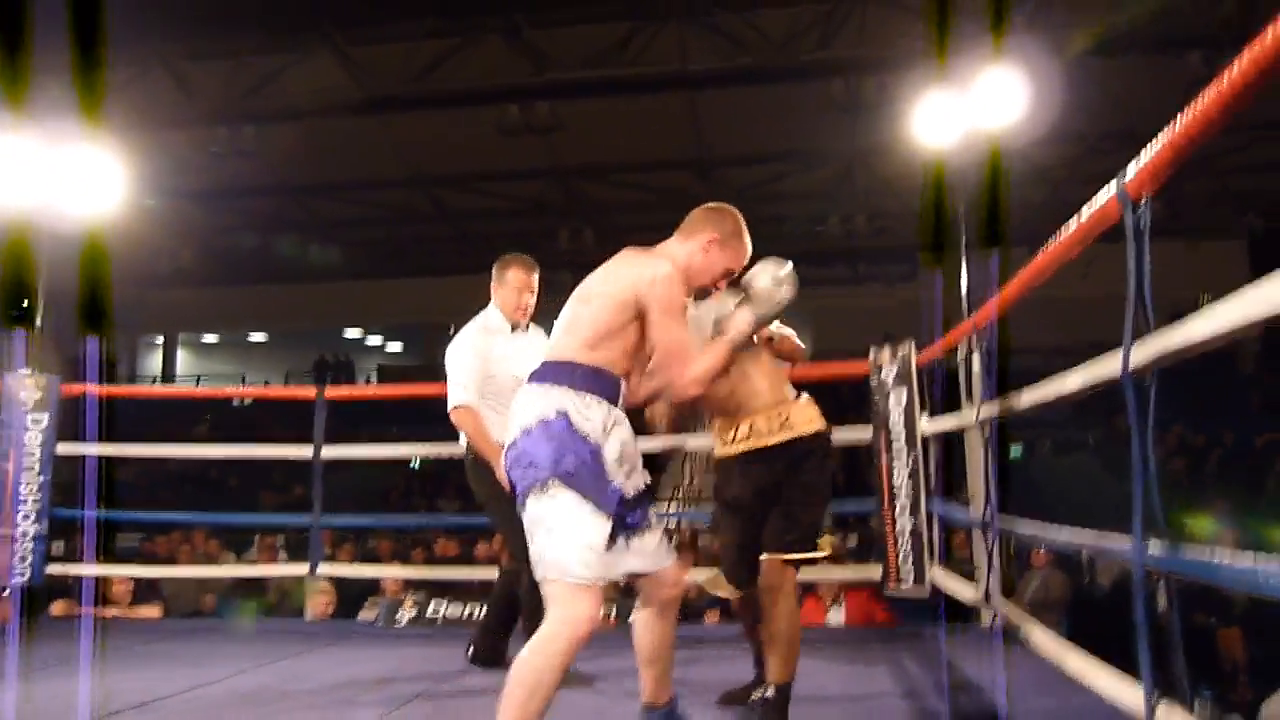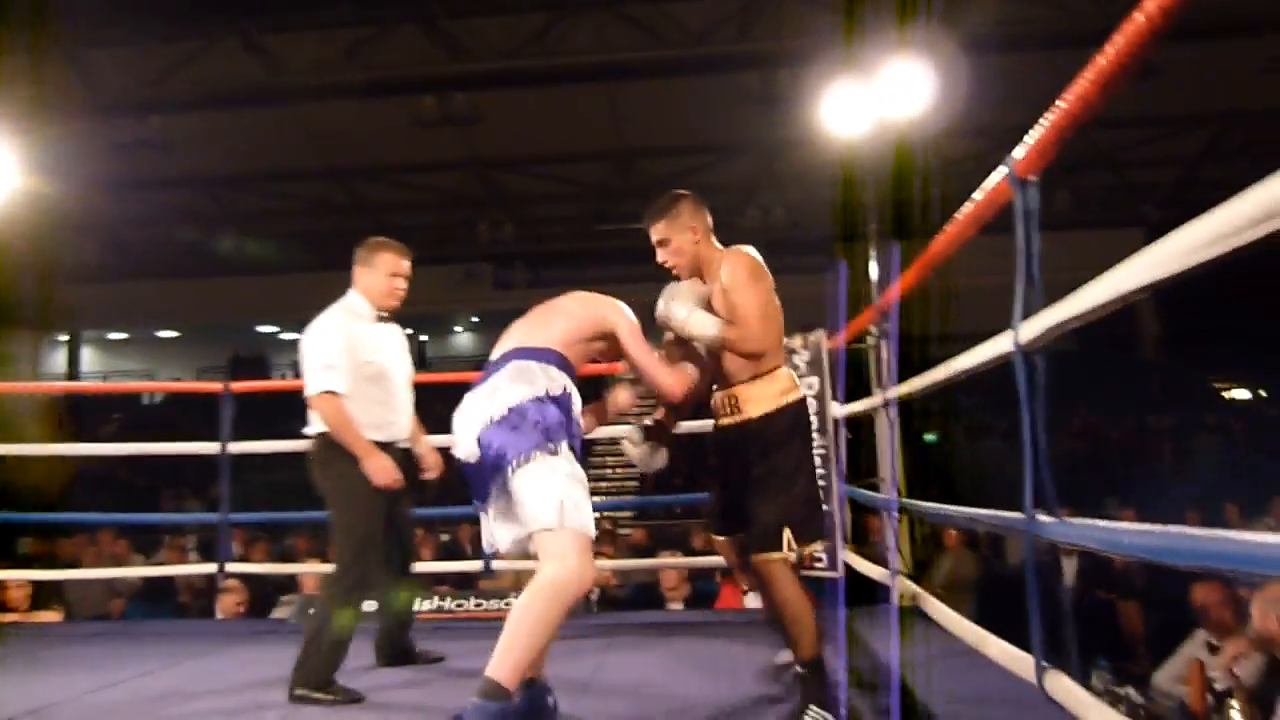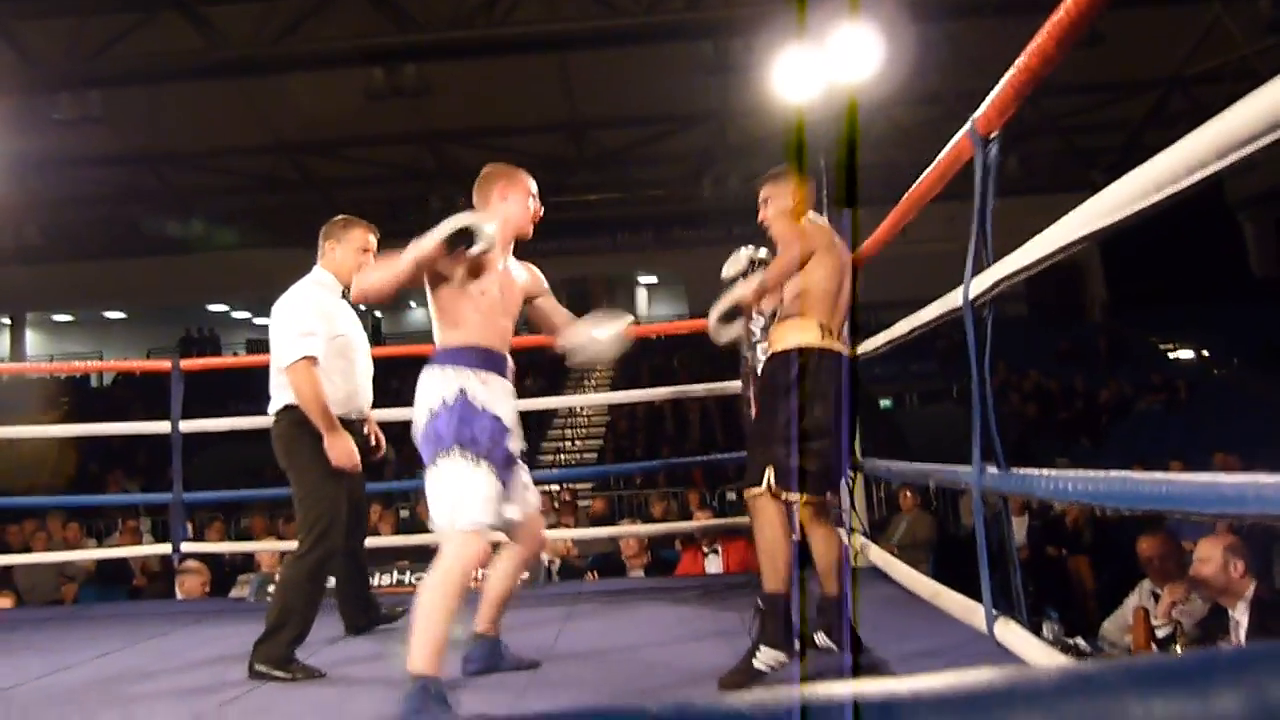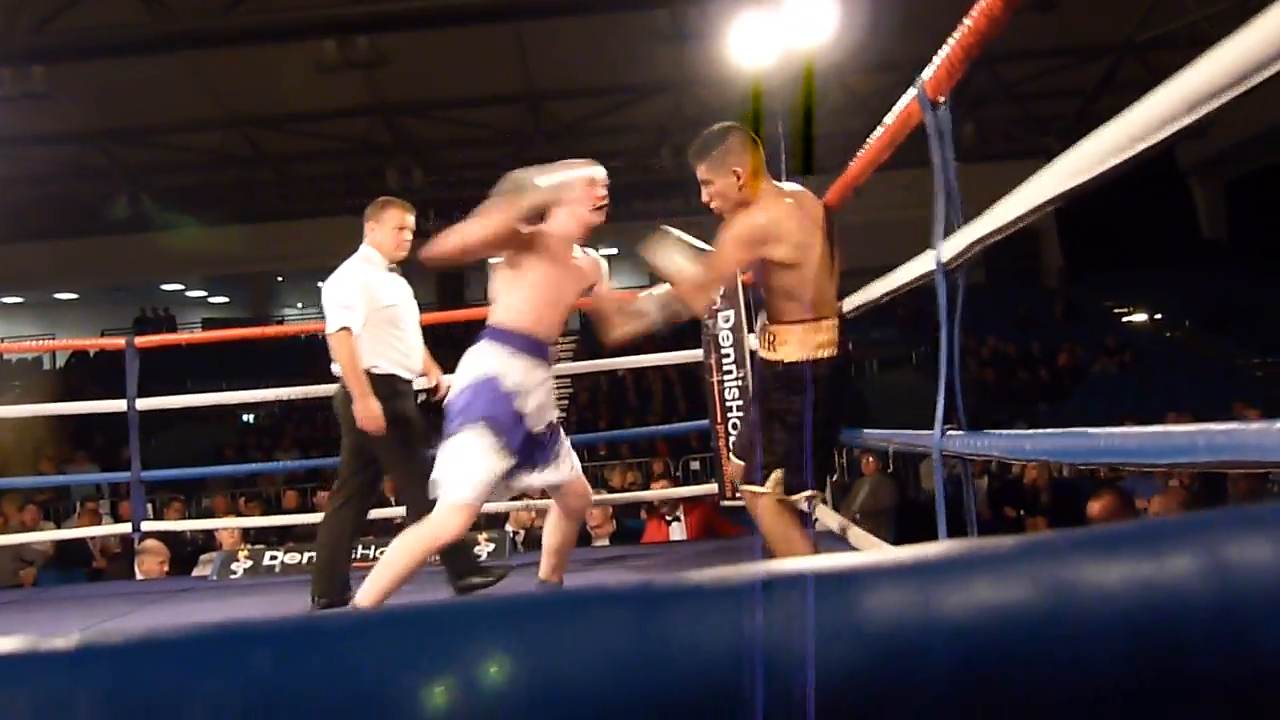
dt=0.7s
person 1, frame 1
left shoulder: (639, 271)
right shoulder: (661, 272)
right elbow: (685, 385)
right wrist: (744, 319)
left hip: (593, 438)
right hip: (557, 432)
left knee: (664, 586)
right knee: (576, 613)
person 1, frame 2
left shoulder: (548, 318)
right shoulder: (609, 309)
right elbow: (672, 387)
left wrist: (611, 402)
right wrist: (694, 366)
left hip: (478, 413)
right hip: (524, 403)
left knee: (563, 560)
right knee: (572, 568)
person 1, frame 3
left shoulder: (527, 276)
right shoulder: (458, 248)
left elbow: (569, 333)
right elbow: (364, 289)
left wrist: (601, 335)
right wrist: (434, 244)
left hip: (492, 406)
right hip: (455, 397)
left knee: (528, 534)
right knee: (467, 546)
left ankle: (484, 644)
person 1, frame 4
left shoulder: (589, 267)
right shoulder: (526, 239)
right elbow: (441, 251)
right wrist: (518, 202)
left hip: (532, 390)
right hip: (497, 381)
left knee: (577, 498)
right knee: (452, 521)
left ankle: (550, 589)
person 2, frame 1
left shoulder: (729, 314)
left elbow: (794, 351)
right elbow: (660, 417)
left hip: (797, 441)
right hip: (738, 460)
left knee: (777, 572)
right knee: (743, 587)
right ankle: (767, 679)
person 2, frame 2
left shoulder: (738, 264)
right shoulder: (699, 286)
left elbow: (757, 342)
left wrist: (692, 320)
right wrist: (657, 427)
left hip: (771, 420)
right hip: (738, 424)
left knee: (769, 558)
right knee: (733, 545)
right ankle: (803, 646)
person 2, frame 3
left shoulder: (798, 223)
right shoulder: (836, 247)
left elbow: (799, 252)
left wrist: (744, 294)
right wrist: (769, 289)
left hip: (799, 360)
right hip: (831, 363)
left knee: (767, 493)
right knee: (809, 501)
left ankle: (774, 636)
right ankle: (836, 627)
person 2, frame 4
left shoulder: (759, 221)
right shoulder: (797, 201)
left elbow: (698, 297)
left hip: (799, 361)
right hip: (790, 357)
left knee: (763, 493)
right knee: (742, 472)
person 3, frame 1
left shoulder: (537, 339)
right shoulder: (473, 342)
right elbow: (461, 409)
right wrist: (500, 460)
right hip: (494, 462)
left knee: (525, 555)
right knee: (534, 555)
left ankle: (488, 644)
person 3, frame 2
left shoulder: (392, 332)
right shoulder: (334, 327)
right elbow: (323, 398)
left wrist: (420, 444)
right wrist: (369, 455)
left hip: (388, 456)
right hip: (346, 458)
left knee: (398, 555)
right knee: (357, 566)
left ankle: (395, 645)
right ankle: (312, 675)
person 3, frame 3
left shoulder: (338, 305)
right shoulder: (306, 300)
right elbow: (301, 370)
left wrist: (364, 422)
right wrist: (333, 433)
left hip: (339, 432)
right hip: (309, 432)
left knee: (351, 528)
right knee: (320, 539)
left ankle: (359, 611)
right ankle: (273, 653)
person 3, frame 4
left shoulder: (394, 281)
right shoulder: (353, 276)
left elbow: (406, 341)
right elbow: (340, 336)
left wrist: (437, 375)
right wrist: (363, 397)
left hip: (387, 393)
right hip: (378, 393)
left knee: (353, 492)
right knee: (419, 483)
left ankle: (329, 590)
right ankle: (462, 569)
